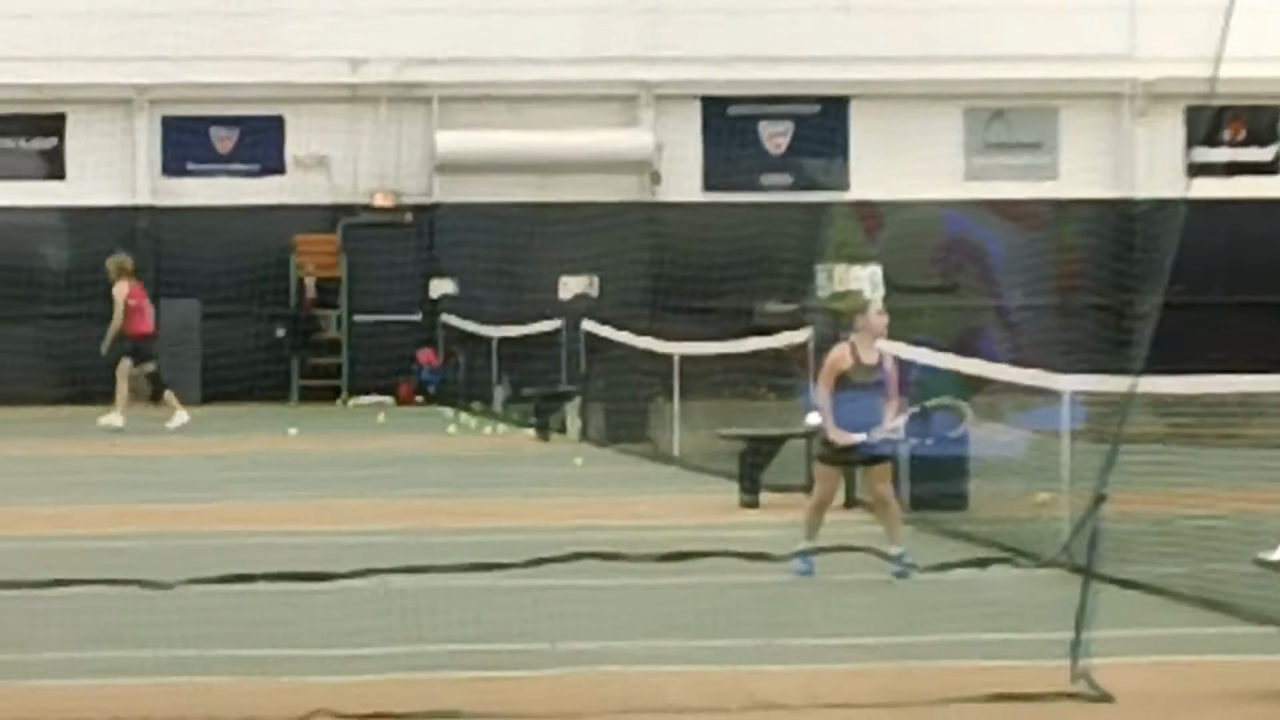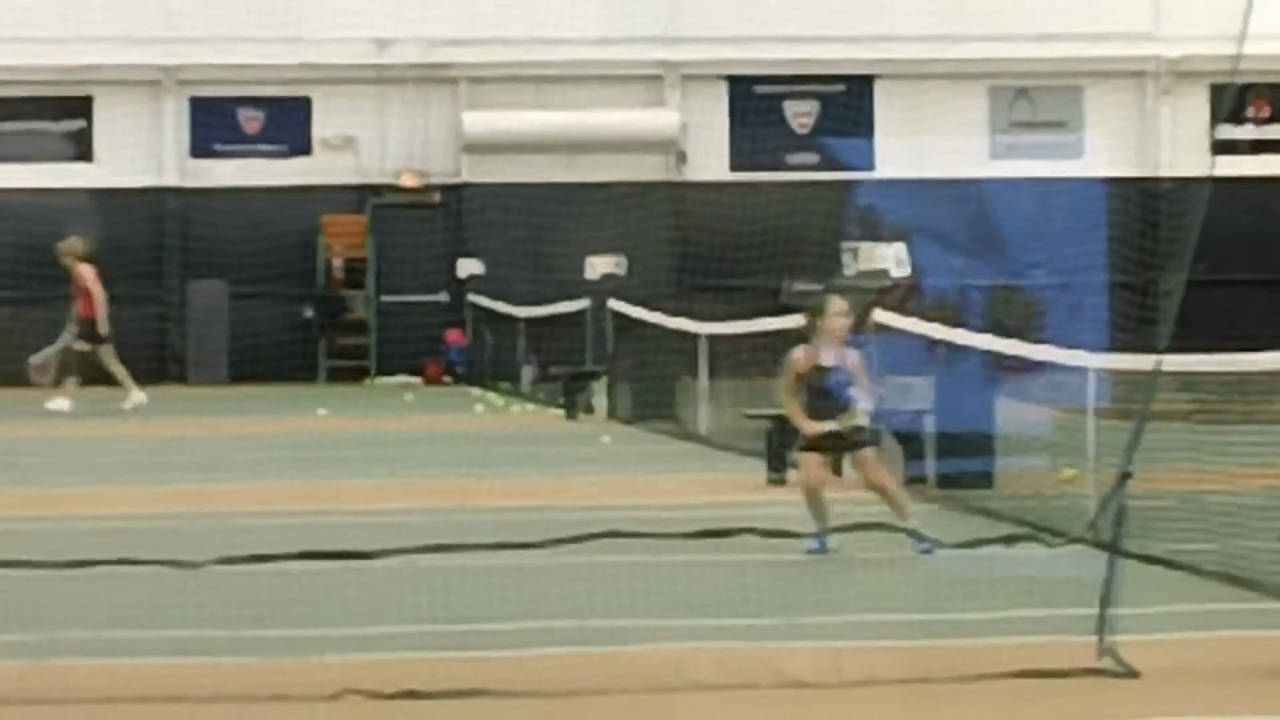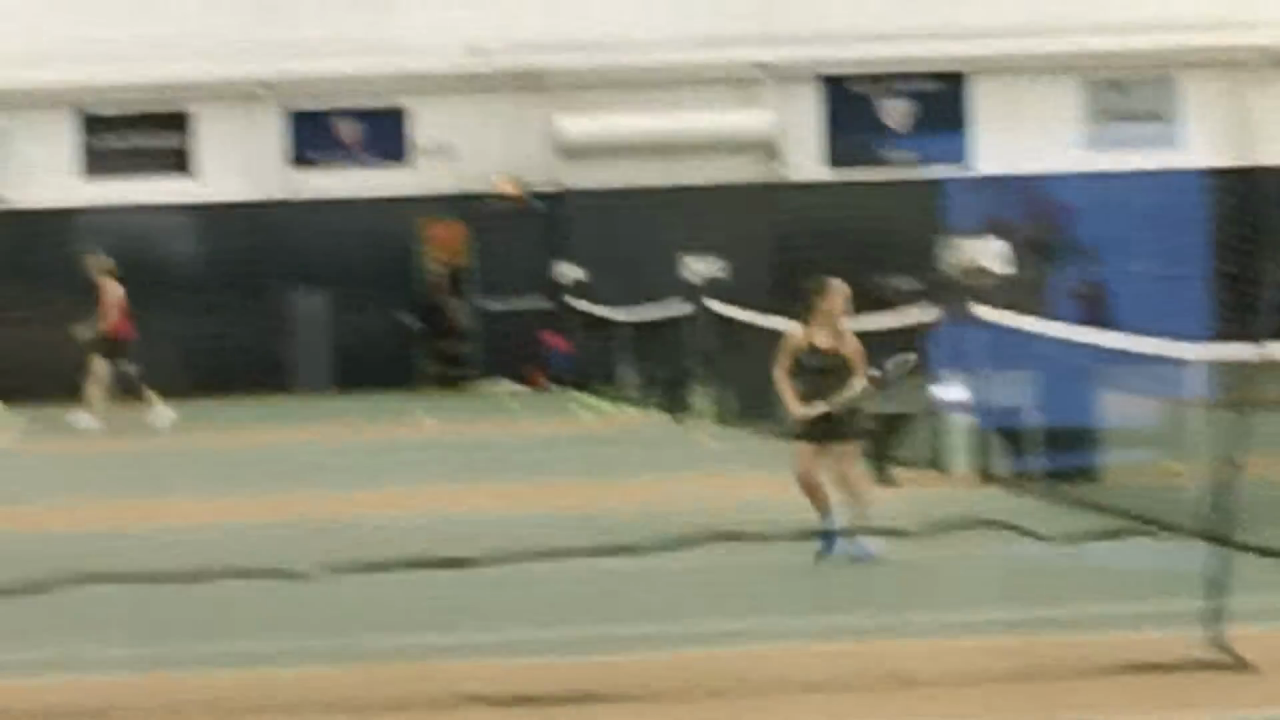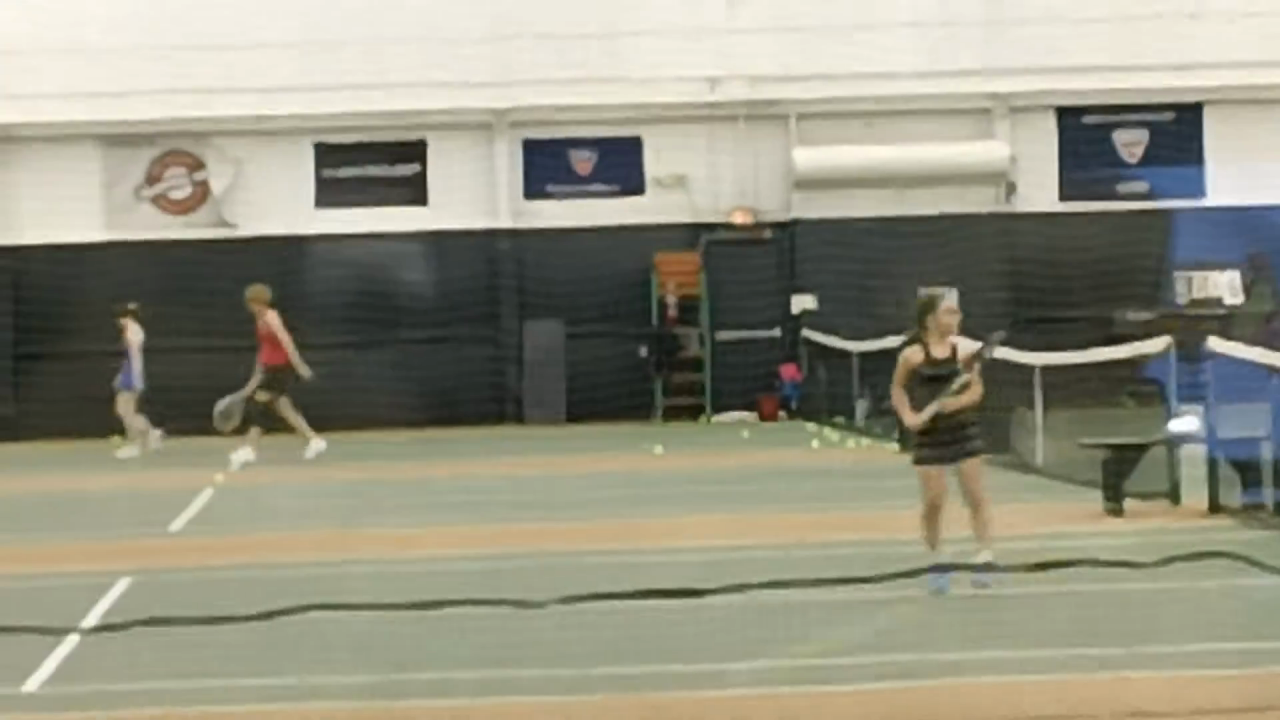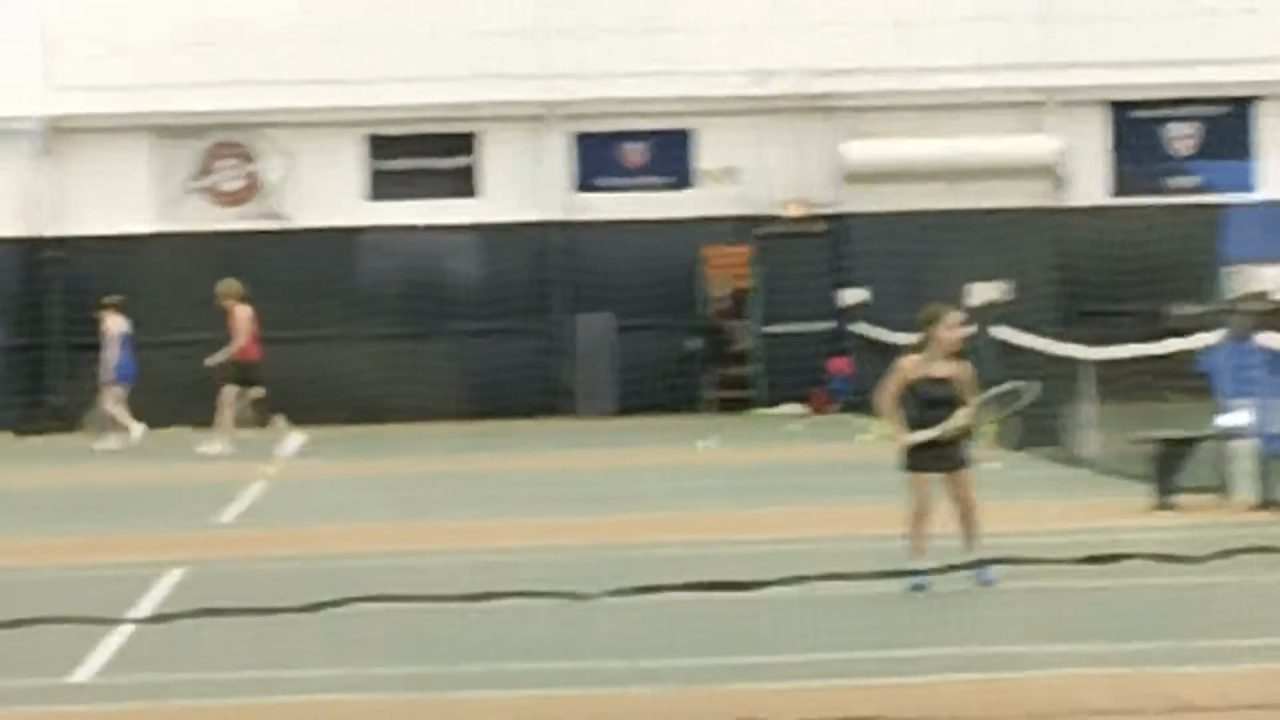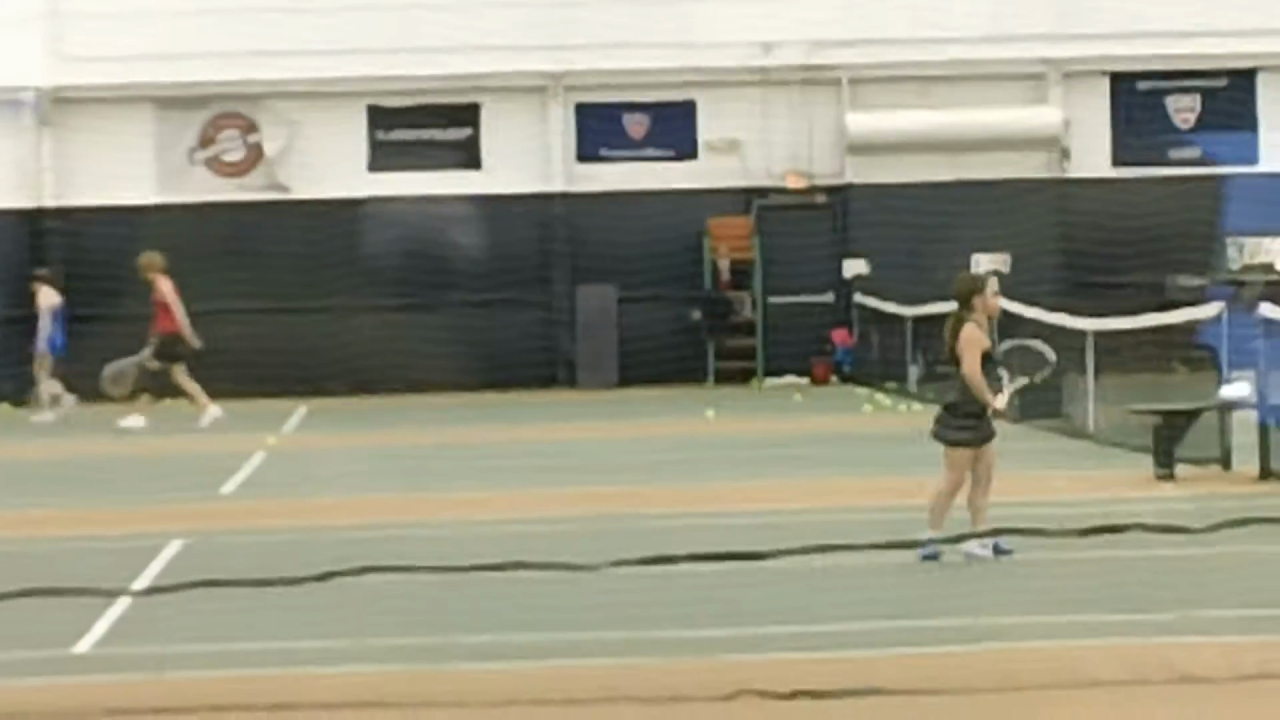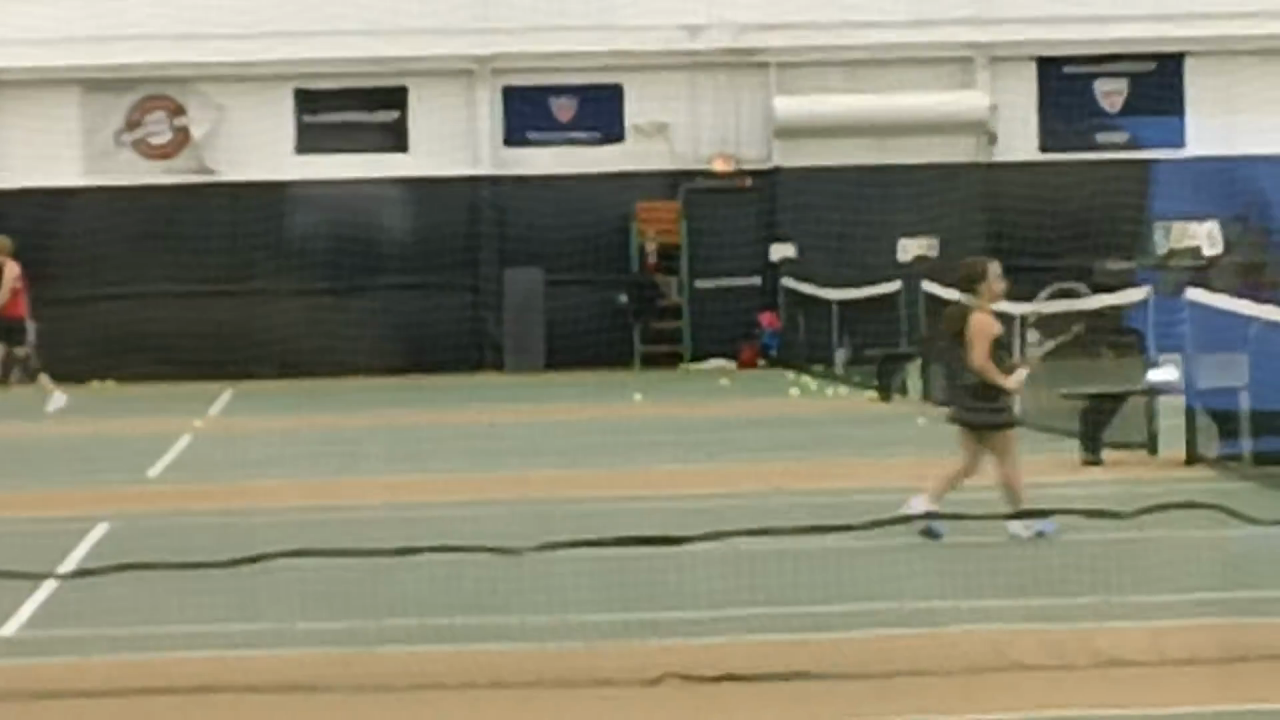
dt=0.5s
person 1, frame 1
left shoulder: (886, 360)
right shoulder: (841, 354)
left elbow: (892, 399)
right elbow: (821, 394)
left wrist: (886, 424)
right wrist: (832, 430)
left hip: (873, 436)
right hip: (840, 436)
left knee: (884, 495)
right knee: (823, 496)
left ankle: (897, 553)
right ankle: (805, 551)
person 1, frame 2
left shoulder: (851, 356)
right shoulder: (800, 357)
left elbow: (865, 392)
right elbow: (786, 393)
left wrist: (859, 414)
right wrist: (803, 423)
left hip: (853, 428)
right hip: (817, 431)
left knee: (879, 482)
right knee: (809, 482)
left ankle: (914, 530)
right ankle: (822, 532)
person 1, frame 3
left shoulder: (846, 340)
right shoulder: (797, 338)
left elbow: (860, 378)
right elbow: (780, 371)
left wrist: (845, 396)
right wrist: (793, 404)
left hip: (840, 416)
right hip: (812, 417)
left knee: (846, 473)
right knee: (803, 474)
left ankle: (864, 535)
right ankle: (830, 526)
person 1, frame 4
left shoulder: (962, 351)
right shoulder: (912, 355)
left elbow: (977, 389)
right elbow: (897, 390)
left wrist: (956, 403)
right wrist: (908, 416)
left hip: (964, 431)
right hip: (929, 436)
left knee: (975, 496)
right knee: (934, 502)
left ankle: (984, 561)
right ankle: (938, 563)
person 1, frame 5
left shoulder: (963, 370)
right shoulder: (911, 365)
left elbow: (972, 404)
right elbow: (885, 399)
right wrist: (900, 432)
left hip: (951, 444)
right hip: (921, 446)
left knee: (967, 502)
right knee: (922, 507)
left ankle: (975, 559)
right ankle: (918, 569)
person 1, frame 6
left shoulder: (978, 332)
right shoulder: (973, 333)
right elbow: (970, 372)
left wrist: (994, 393)
right wrist: (991, 400)
left hip: (975, 417)
right hip: (963, 417)
left knee: (984, 476)
right knee: (954, 480)
left ankle: (979, 539)
right ankle: (929, 539)
person 1, frame 7
left shoulder: (976, 317)
right shoulder: (983, 320)
right elbow: (977, 360)
left wrist: (1011, 369)
right wrist: (1005, 382)
left hip: (974, 401)
right hip: (986, 402)
left knee: (968, 464)
right knee: (1009, 460)
left ankle: (923, 505)
right ankle: (1021, 521)
